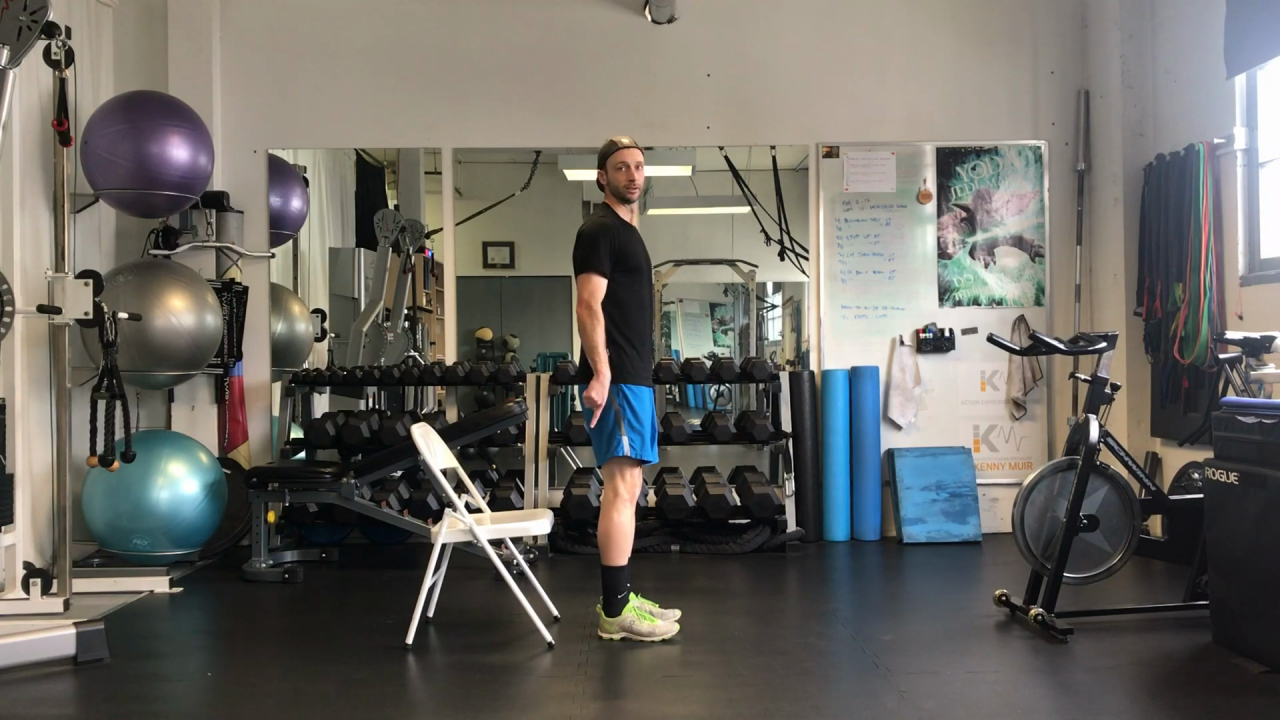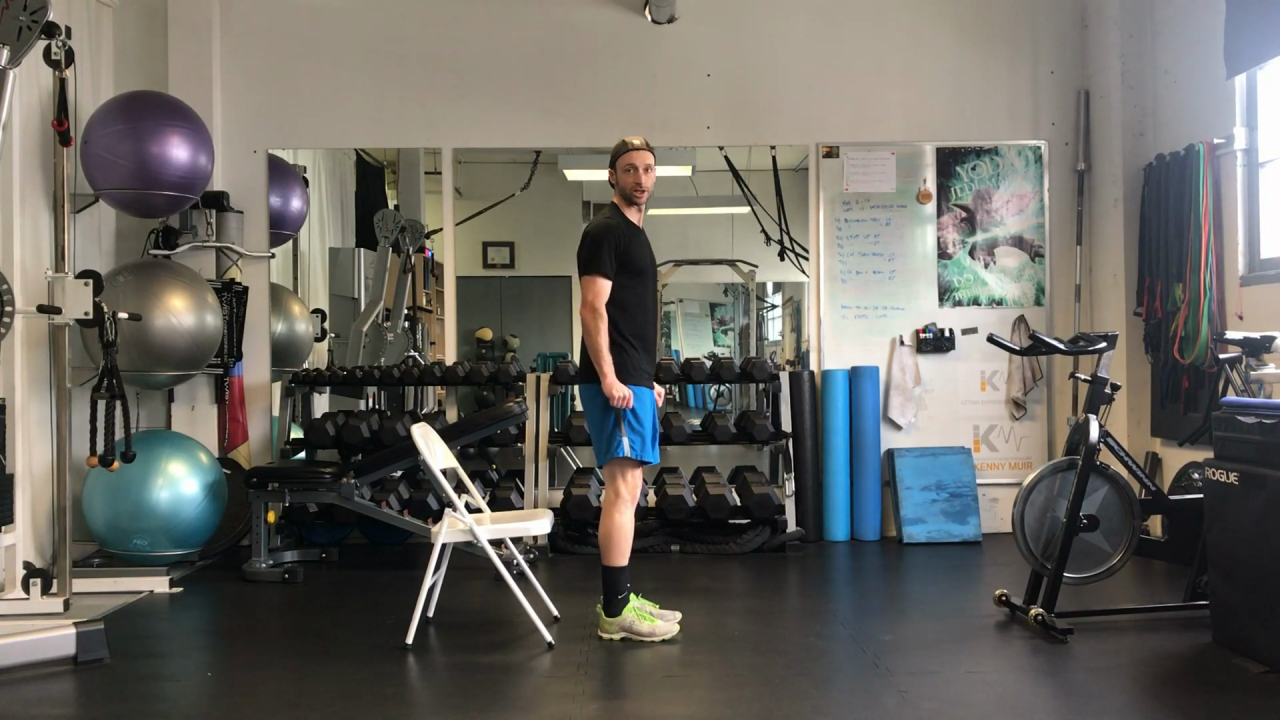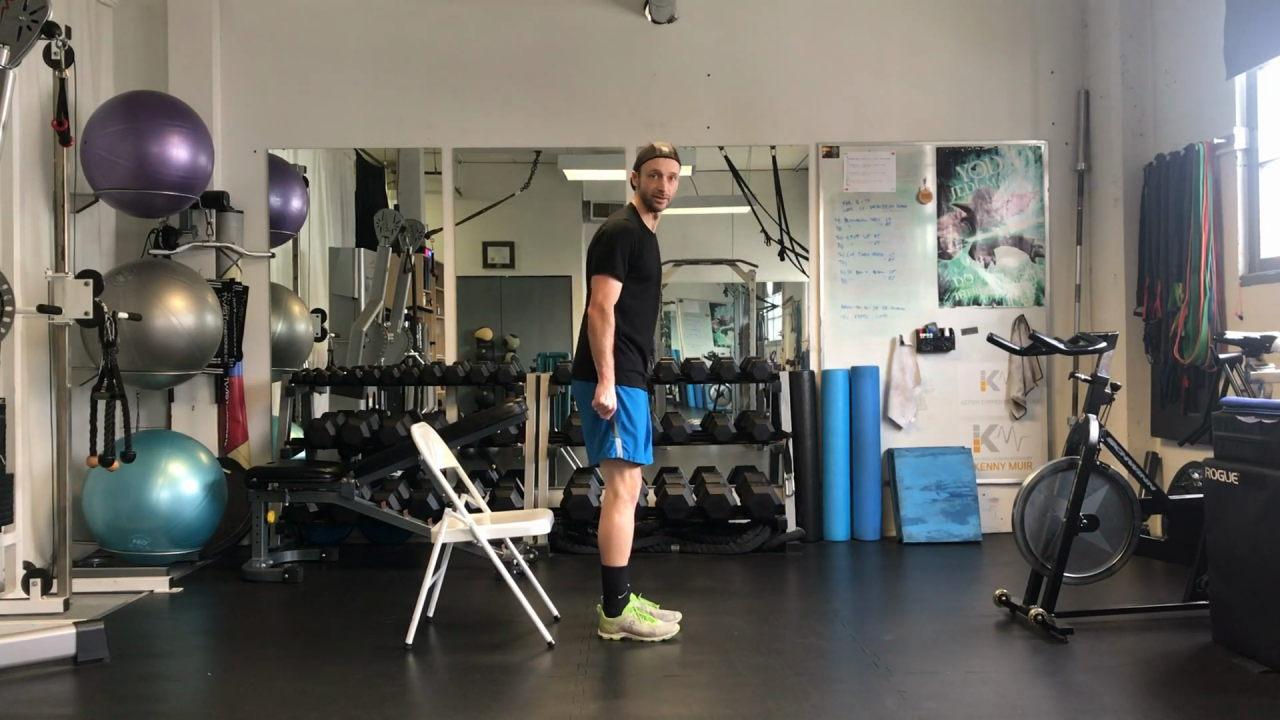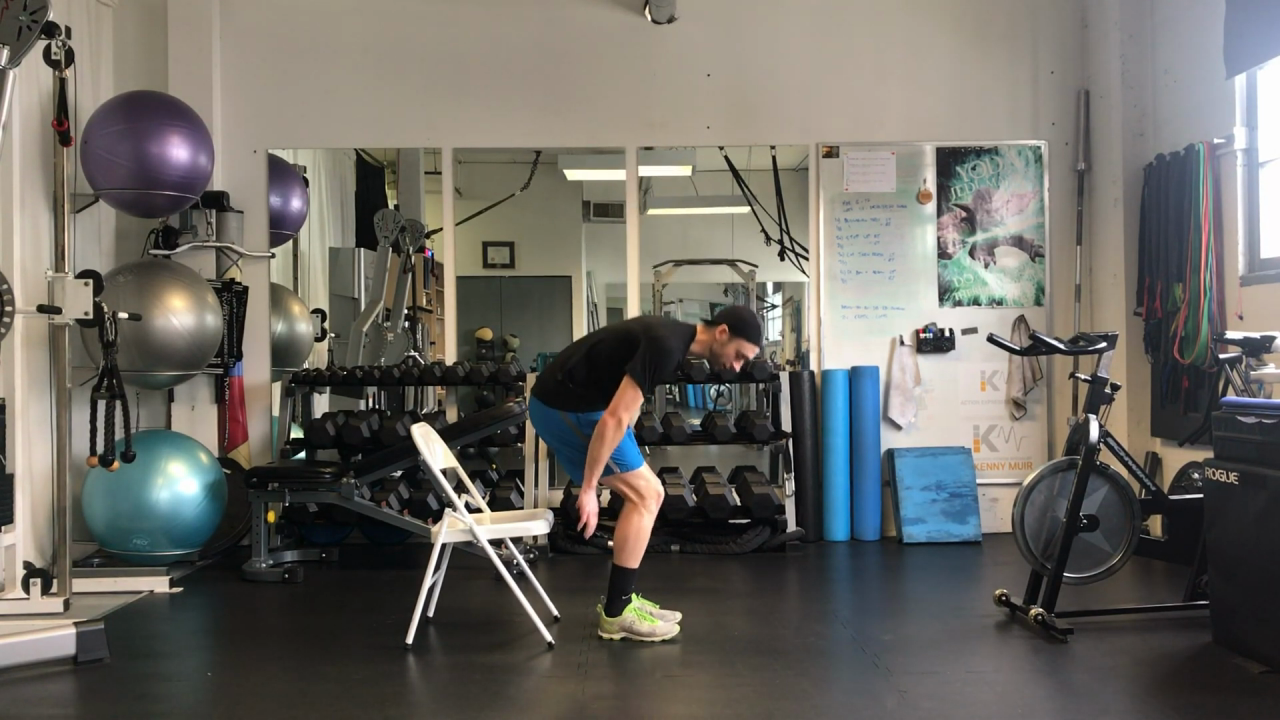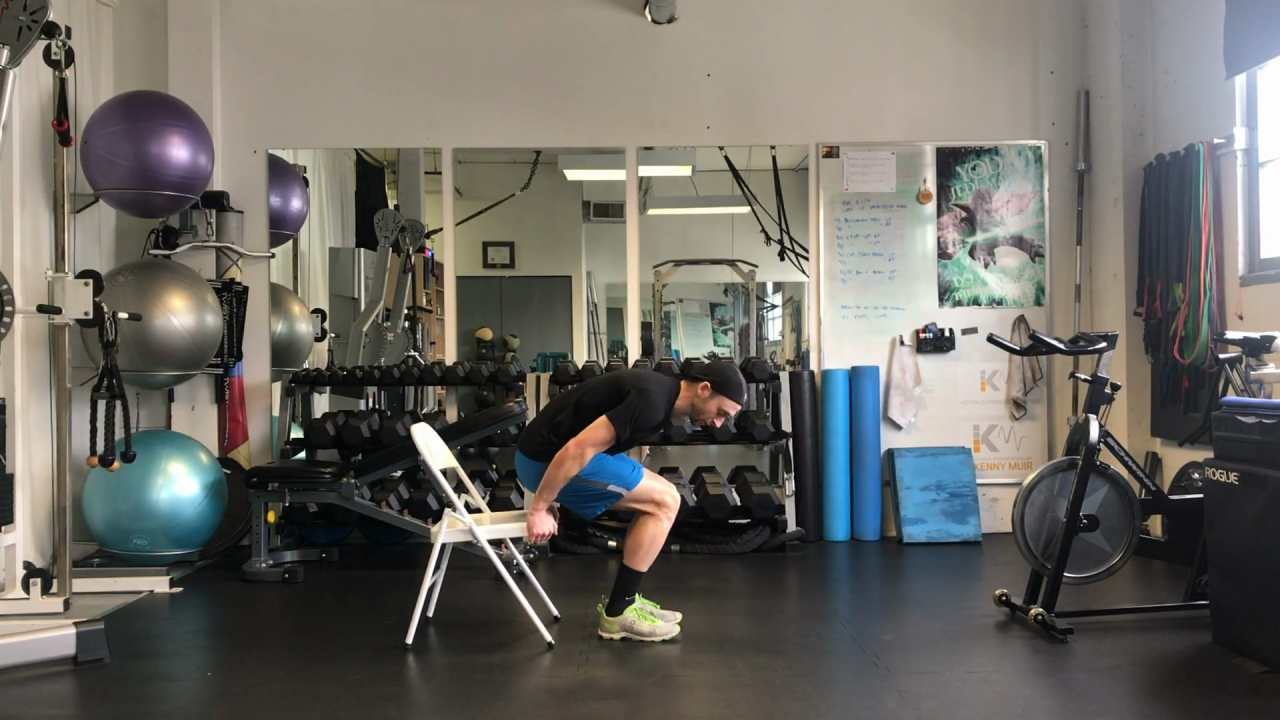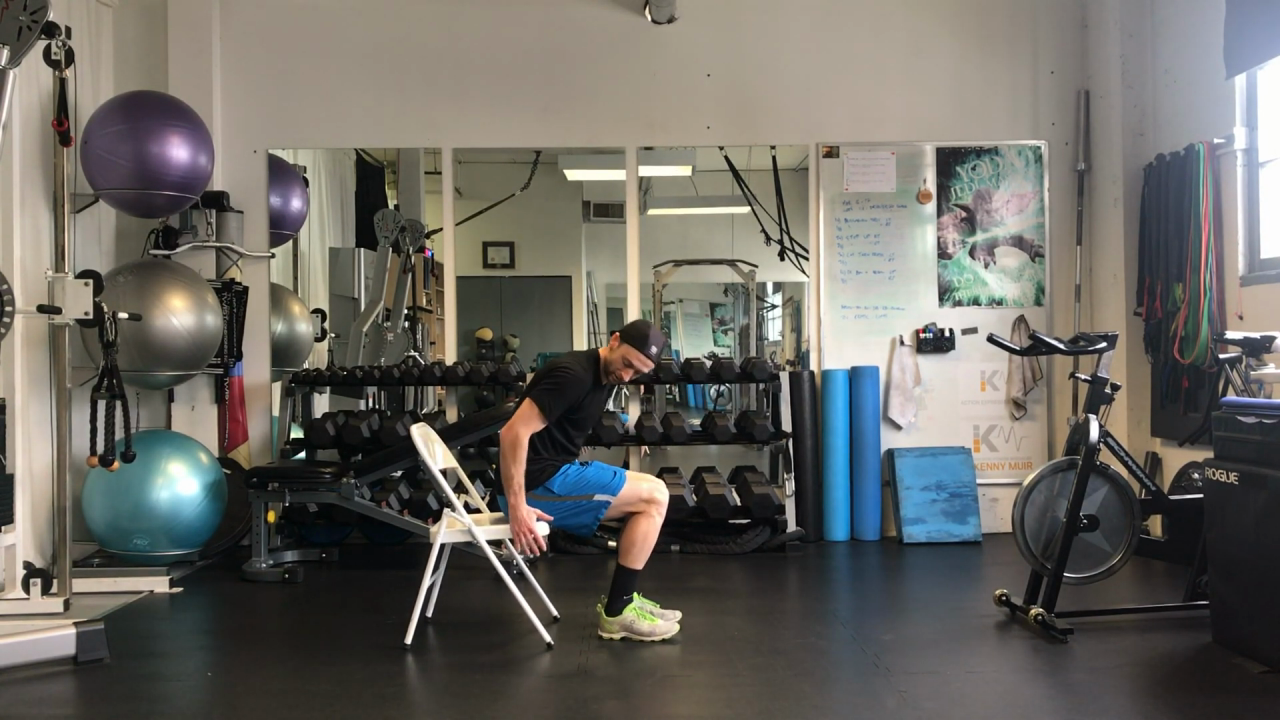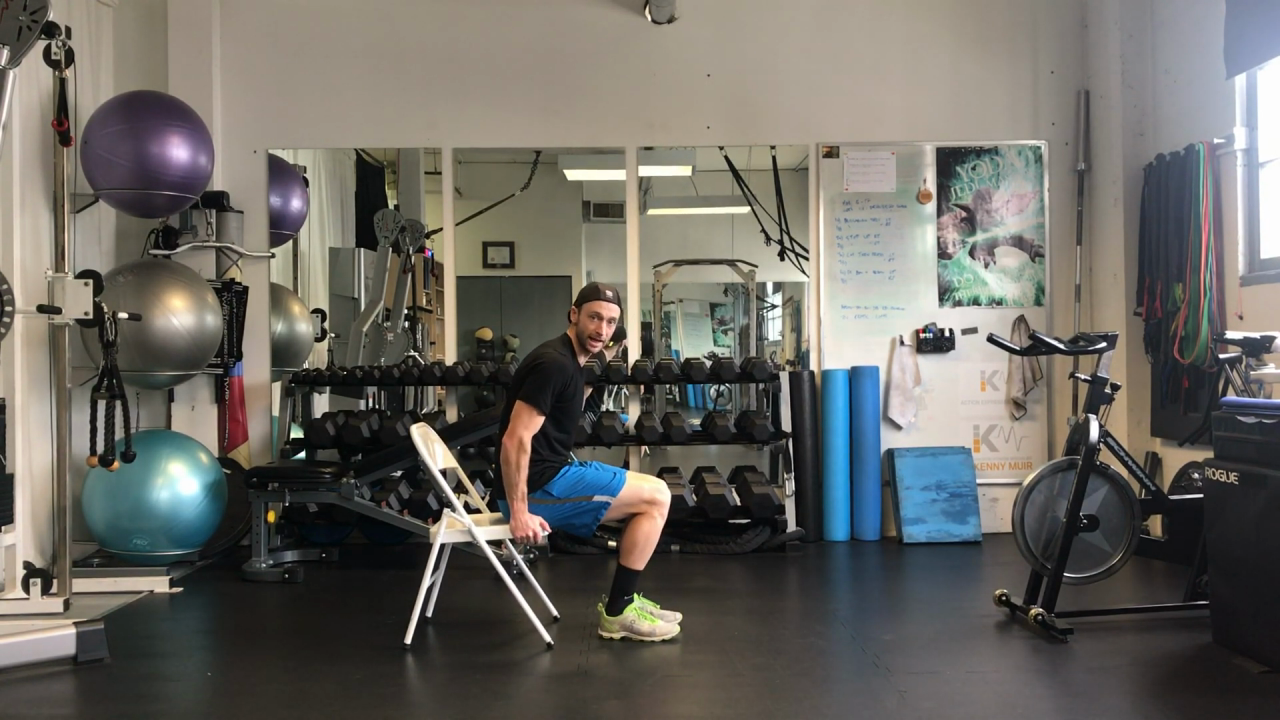
dt=0.7s
person 1, frame 1
left shoulder: (627, 231)
right shoulder: (600, 230)
right elbow: (589, 307)
right wrist: (600, 376)
left hip: (633, 377)
right hip: (616, 379)
left knee: (628, 488)
right knee: (621, 489)
left ankle: (621, 598)
right ankle: (615, 610)
person 1, frame 2
left shoulder: (635, 233)
right shoulder: (606, 231)
right elbow: (592, 309)
right wrist: (608, 378)
left hip: (634, 379)
right hip: (617, 381)
left knee: (629, 489)
right knee: (623, 489)
left ankle: (621, 599)
right ankle: (616, 610)
person 1, frame 3
left shoulder: (643, 235)
right shoulder: (621, 232)
right elbow: (600, 309)
right wrist: (606, 382)
left hip: (628, 379)
right hip: (613, 380)
left knee: (626, 490)
right knee: (623, 490)
left ankle: (620, 598)
right ankle: (616, 611)
person 1, frame 4
left shoulder: (675, 340)
right shoulder: (666, 347)
left elbow: (620, 411)
right elbow: (614, 419)
right wrist: (588, 490)
left hip: (571, 402)
right hip: (563, 405)
left knee: (648, 494)
right knee: (645, 496)
left ankle: (621, 600)
right ankle: (617, 613)
person 1, frame 5
left shoulder: (661, 391)
right shoulder: (652, 401)
right elbow: (577, 450)
left wrist: (548, 497)
right wrist: (538, 509)
left hip: (550, 449)
right hip: (547, 457)
left knee: (660, 498)
right knee: (664, 503)
left ankle: (623, 600)
right ankle: (618, 613)
person 1, frame 6
left shoulder: (601, 378)
right shoulder: (573, 374)
right elbow: (513, 433)
right wrist: (517, 506)
left hip: (553, 475)
right hip: (538, 484)
left knee: (647, 493)
right knee: (653, 496)
left ankle: (623, 600)
right ankle: (617, 614)
person 1, frame 7
left shoulder: (570, 361)
right shoulder: (554, 363)
right elbow: (515, 440)
right wrist: (519, 513)
left hip: (550, 475)
right hip: (539, 486)
left knee: (647, 494)
right knee: (655, 497)
left ankle: (623, 599)
right ankle: (618, 613)
